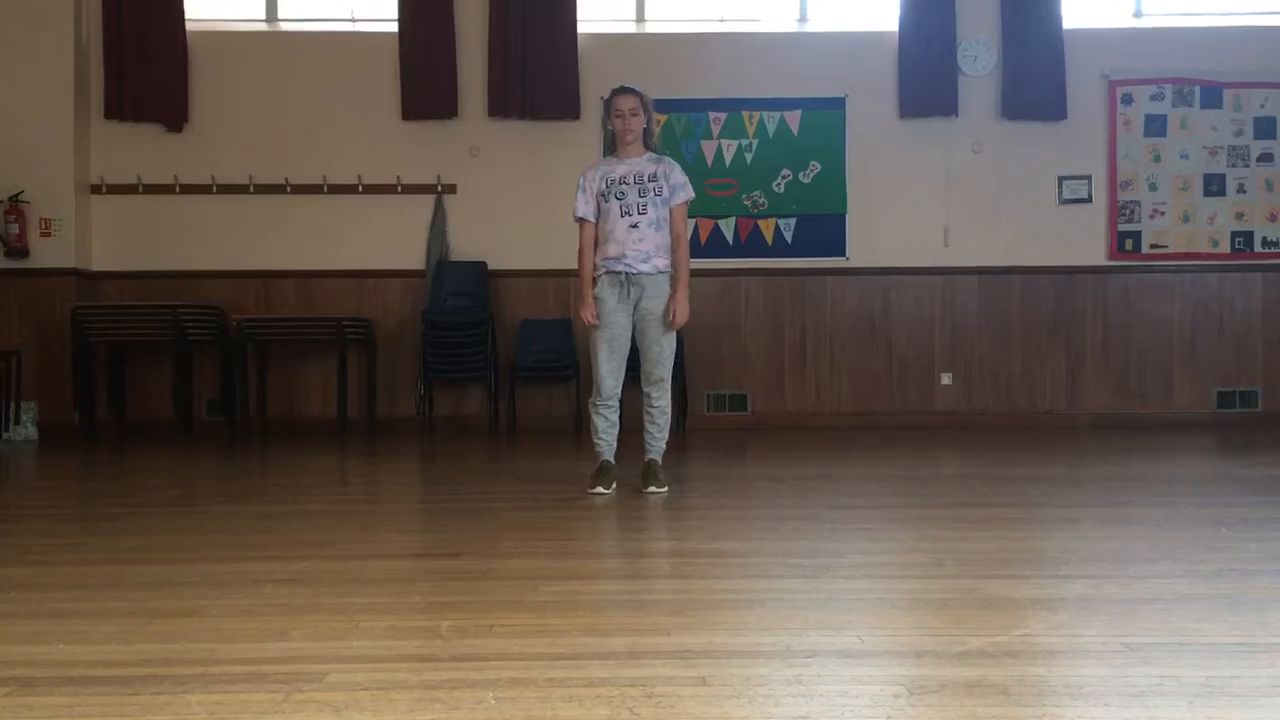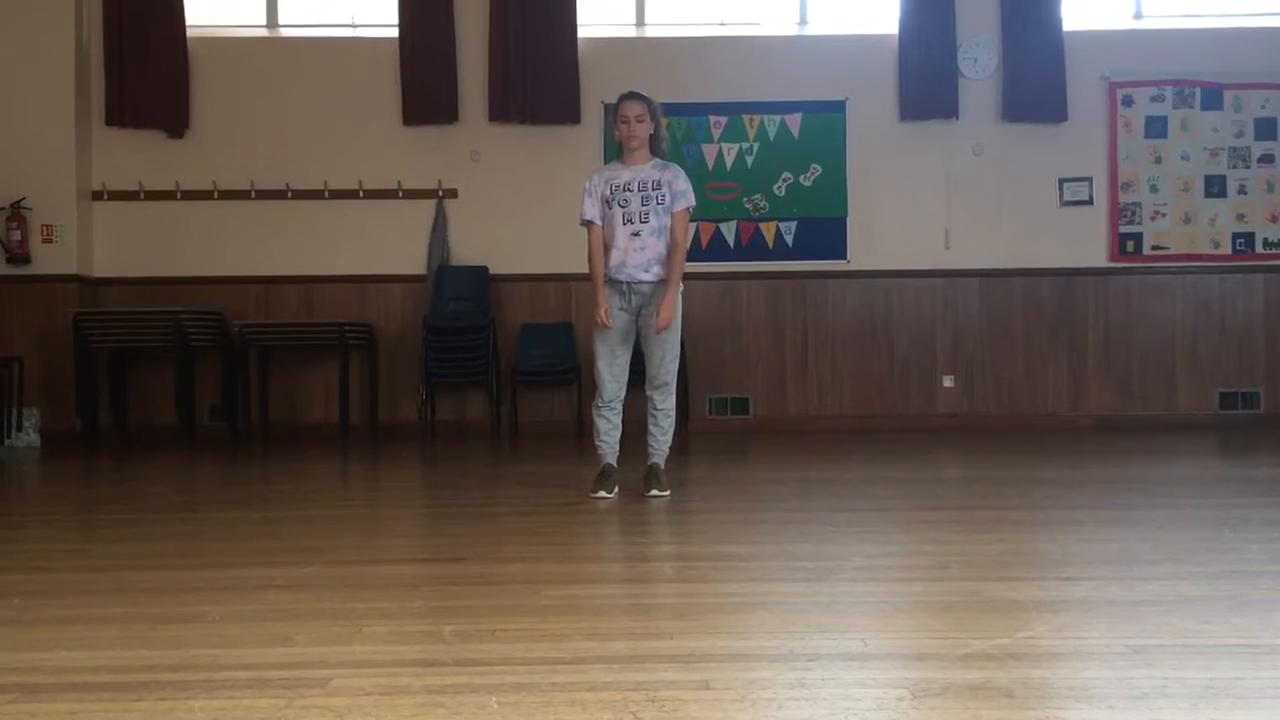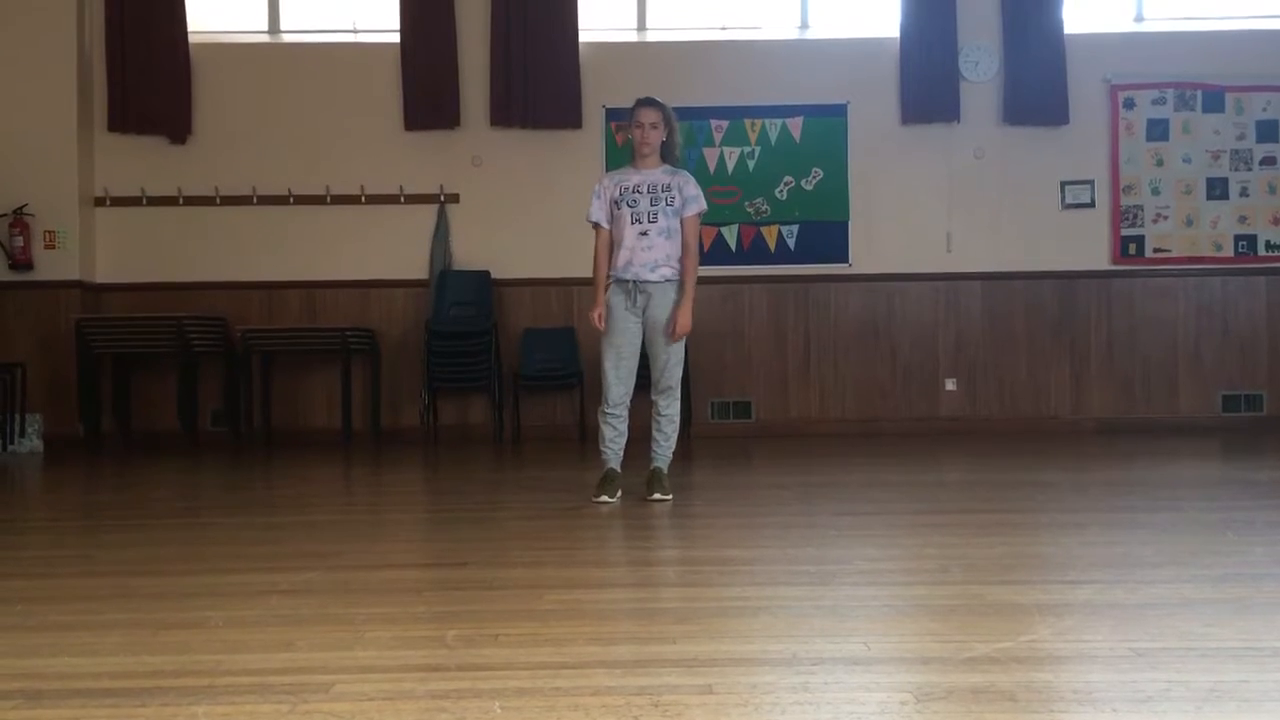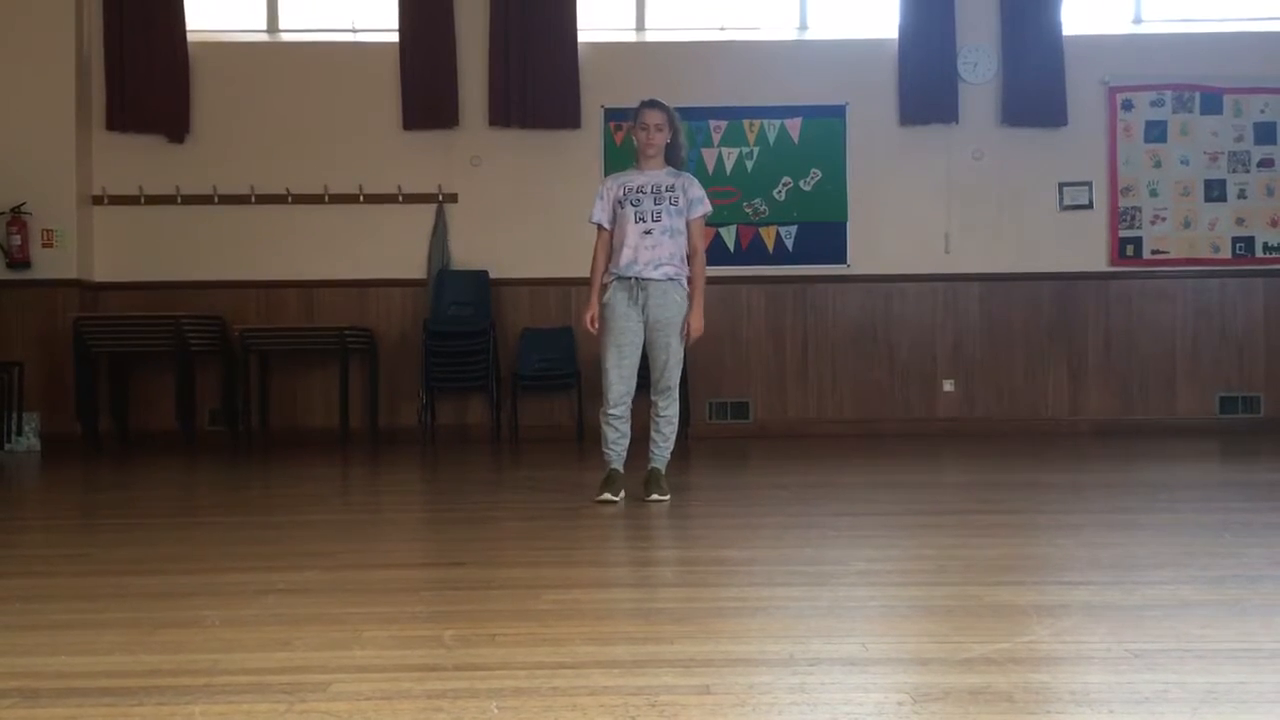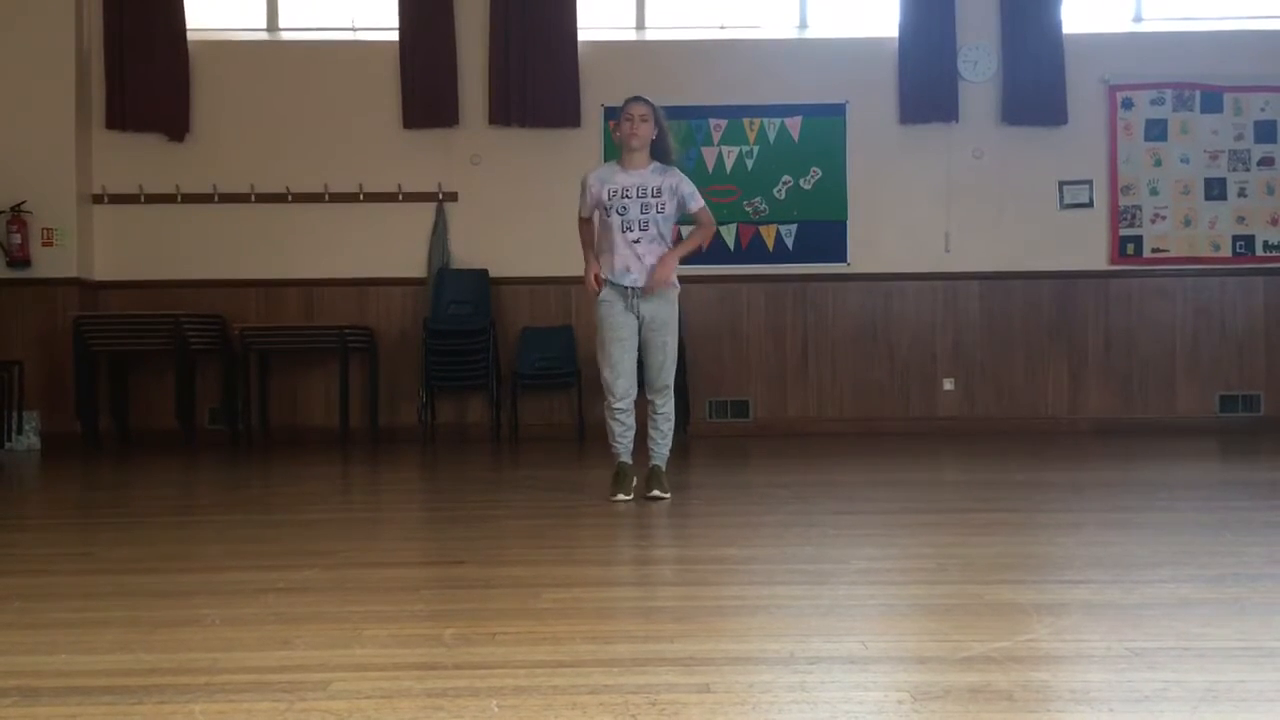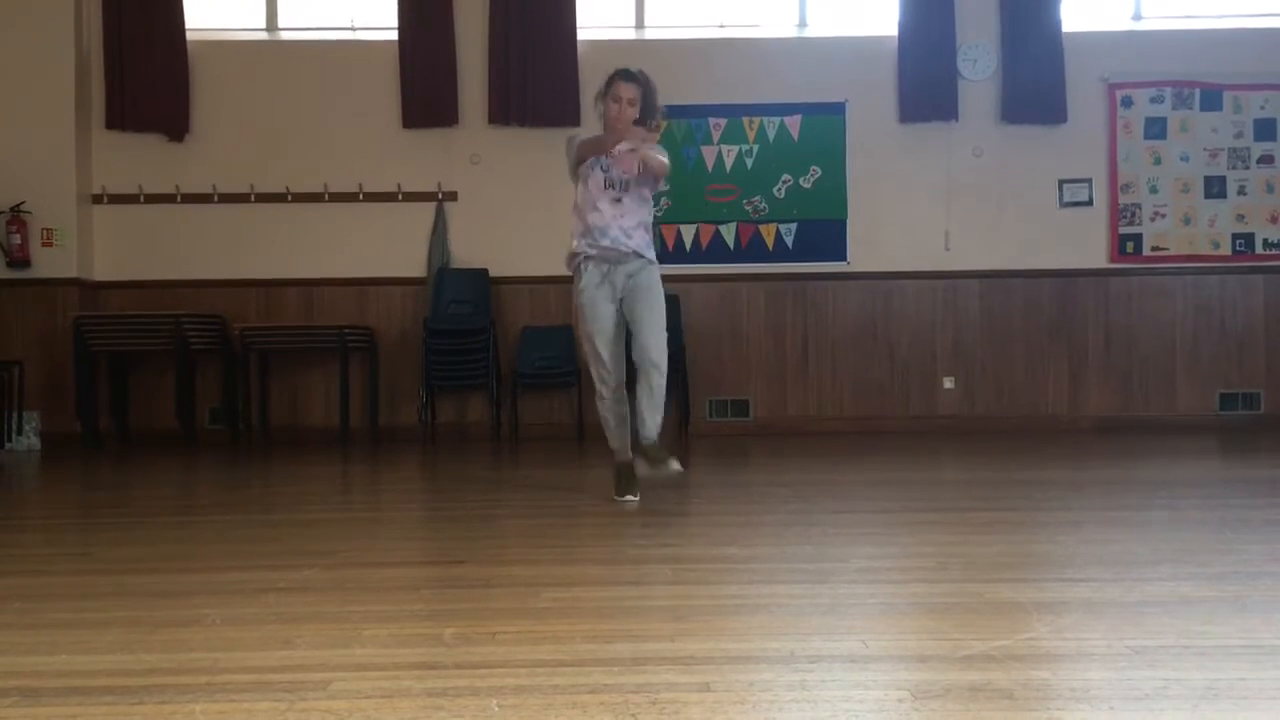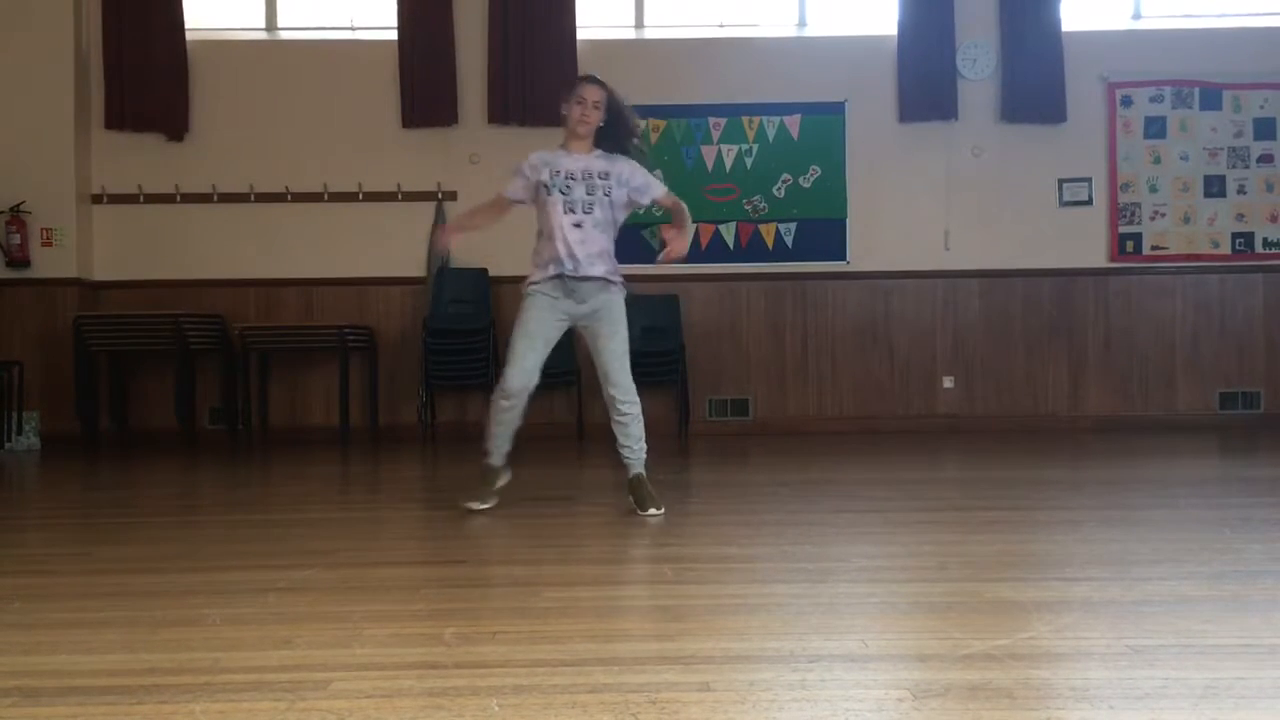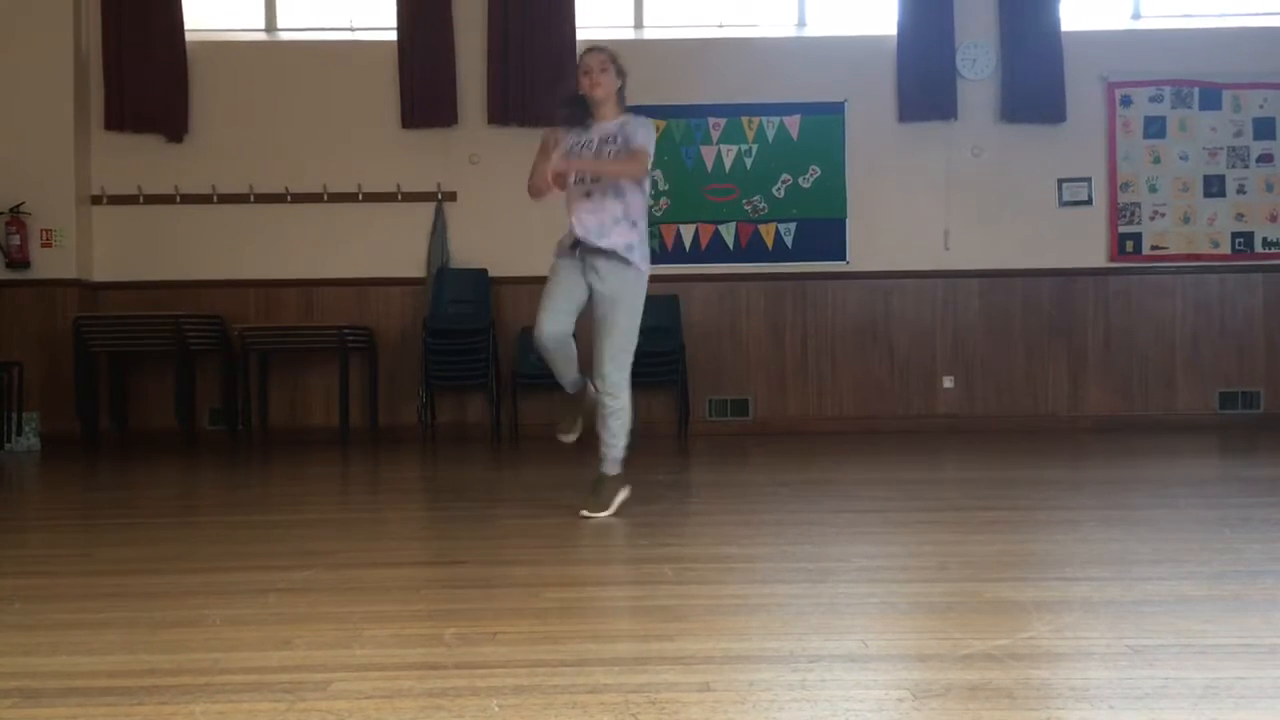
dt=0.5s
person 1, frame 1
left shoulder: (667, 169)
right shoulder: (594, 175)
left elbow: (679, 236)
right elbow: (587, 239)
left wrist: (681, 292)
right wrist: (586, 294)
left hip: (656, 281)
right hip: (610, 283)
left knee: (658, 378)
right knee: (606, 379)
left ankle: (653, 459)
right ankle: (605, 460)
person 1, frame 2
left shoulder: (672, 176)
right shoulder: (600, 180)
left elbow: (679, 242)
right elbow: (596, 243)
left wrist: (669, 297)
right wrist: (600, 297)
left hip: (659, 290)
right hip: (616, 290)
left knee: (662, 383)
right knee: (608, 384)
left ankle: (656, 463)
right ankle: (608, 464)
person 1, frame 3
left shoulder: (682, 182)
right shoulder: (610, 183)
left elbow: (690, 247)
right elbow: (602, 245)
left wrist: (686, 303)
right wrist: (599, 298)
left hip: (667, 291)
right hip: (621, 292)
left knee: (667, 386)
right knee: (614, 386)
left ankle: (659, 468)
right ankle: (611, 468)
person 1, frame 4
left shoulder: (686, 185)
right shoulder: (614, 185)
left elbow: (698, 251)
right elbow: (602, 246)
left wrist: (697, 305)
right wrist: (593, 298)
left hip: (669, 291)
right hip: (622, 291)
left knee: (666, 386)
right knee: (617, 386)
left ankle: (657, 468)
right ankle: (614, 468)
person 1, frame 5
left shoulder: (672, 179)
right shoulder: (598, 179)
left elbow: (707, 225)
right elbow: (585, 222)
left wrist: (673, 255)
right wrist: (590, 261)
left hip: (658, 292)
right hip: (614, 293)
left knee: (660, 385)
right knee: (619, 385)
left ankle: (657, 465)
right ankle: (624, 464)
person 1, frame 6
left shoulder: (647, 153)
right shoulder: (582, 145)
left elbow: (661, 167)
right elbow: (585, 150)
left wrist: (640, 152)
right wrist: (617, 135)
left hip: (639, 263)
right hip: (593, 264)
left knee: (653, 356)
right knee: (607, 373)
left ankle: (650, 442)
right ankle: (624, 459)
person 1, frame 7
left shoulder: (622, 167)
right shoulder: (538, 164)
left elbow: (674, 204)
right elbow: (497, 206)
left wrist: (682, 229)
right wrist: (456, 226)
left hip: (600, 289)
right hip: (547, 287)
left knee: (619, 386)
right knee: (515, 382)
left ankle: (637, 476)
right ankle: (494, 464)
person 1, frame 8
left shoulder: (638, 129)
right shoulder: (569, 135)
left elbow: (633, 166)
right elbow: (536, 190)
left wrist: (569, 163)
right wrist: (548, 154)
left hip: (623, 263)
right hip: (575, 254)
left knee: (611, 374)
right knee: (548, 332)
left ankle: (611, 474)
right ankle: (577, 393)
